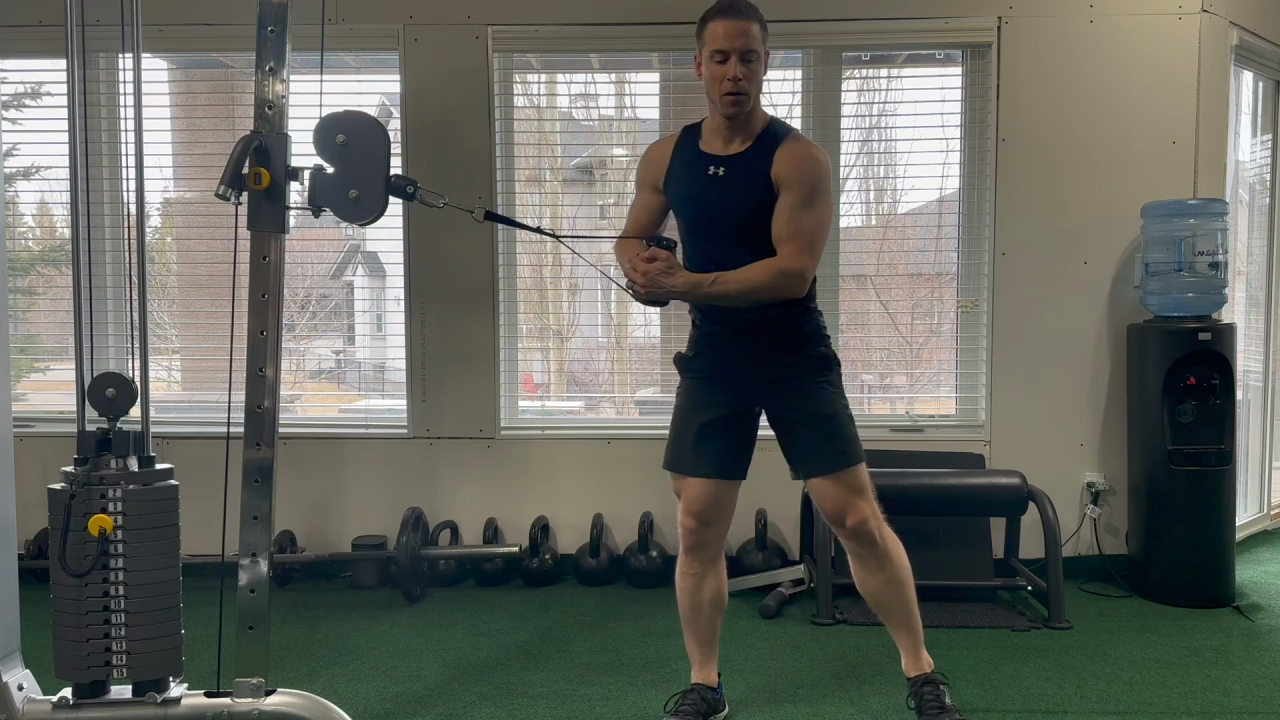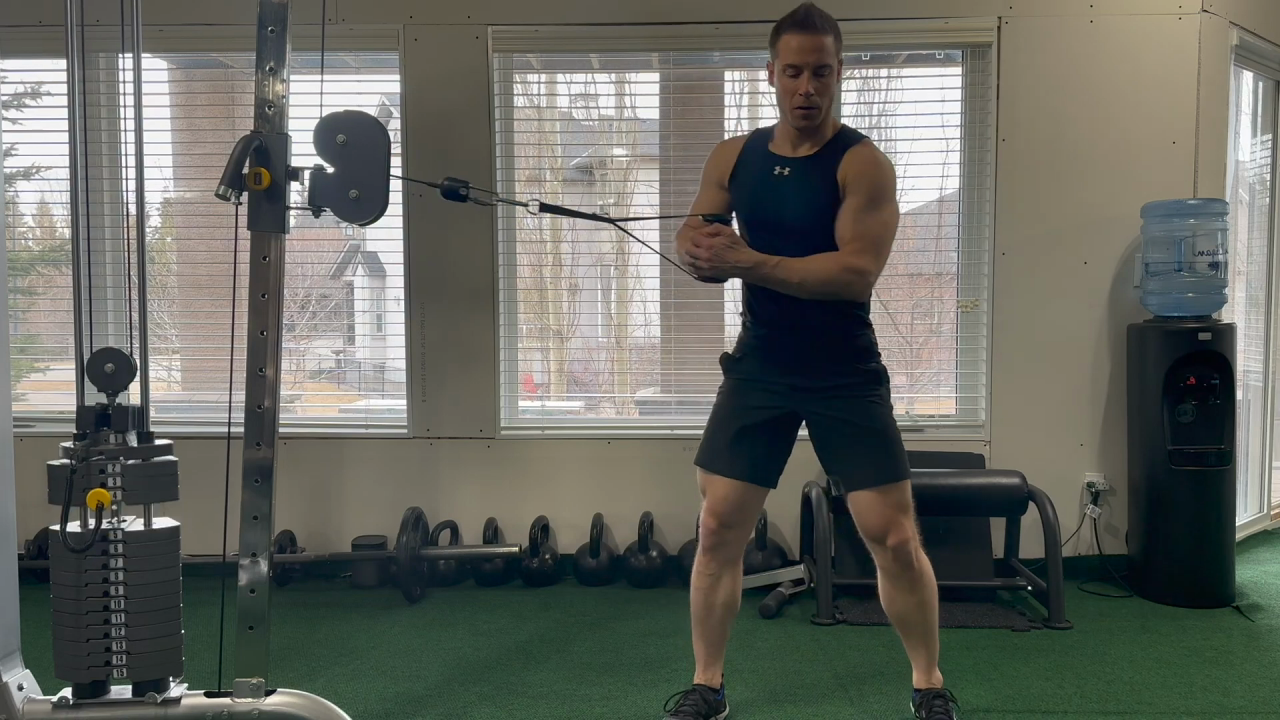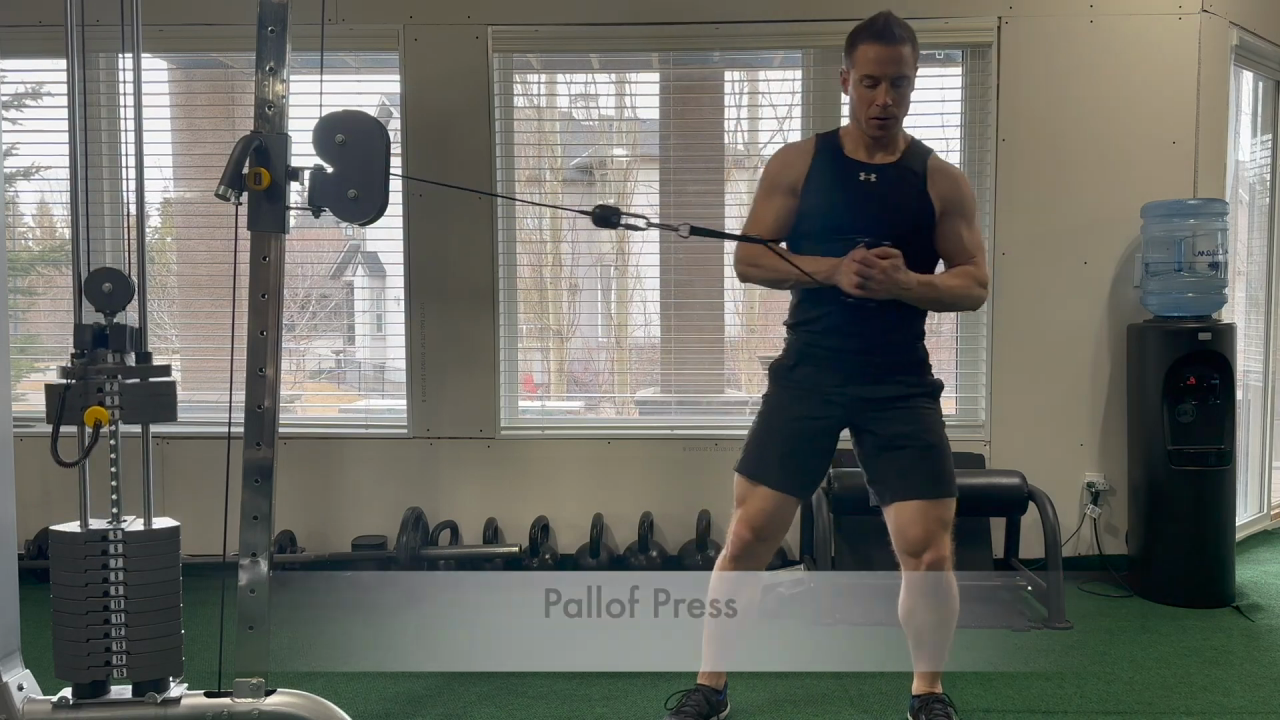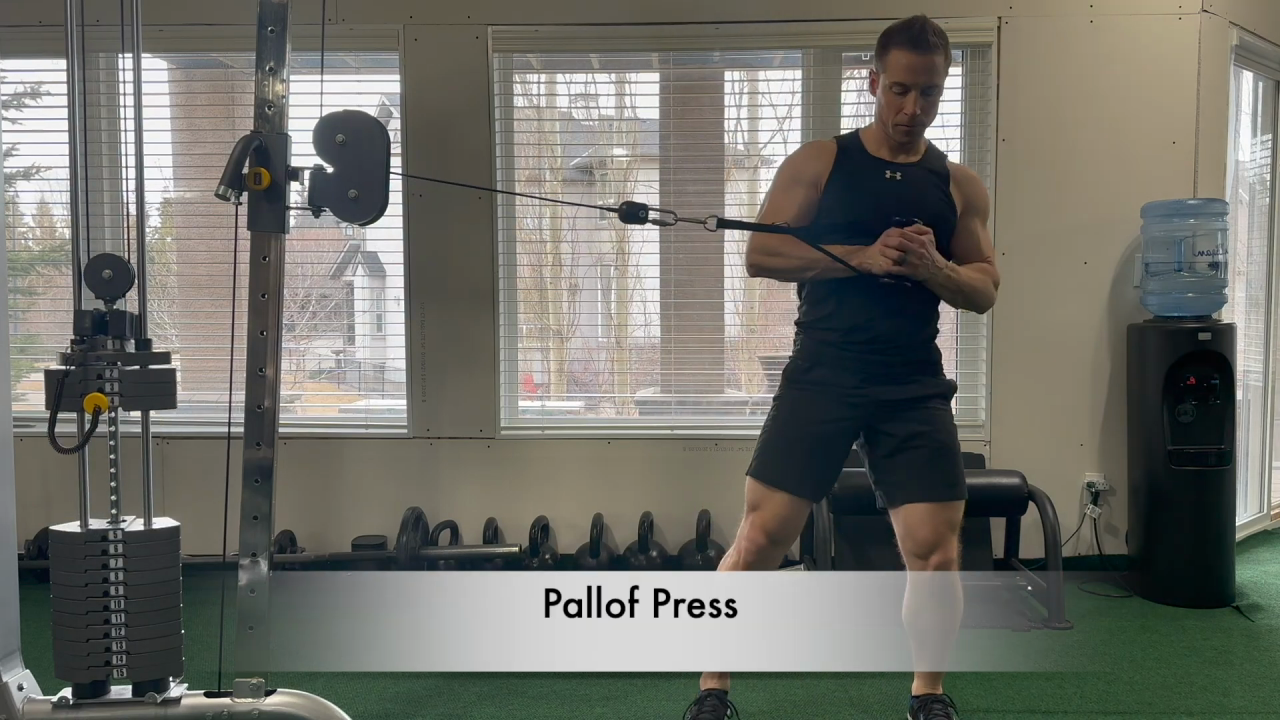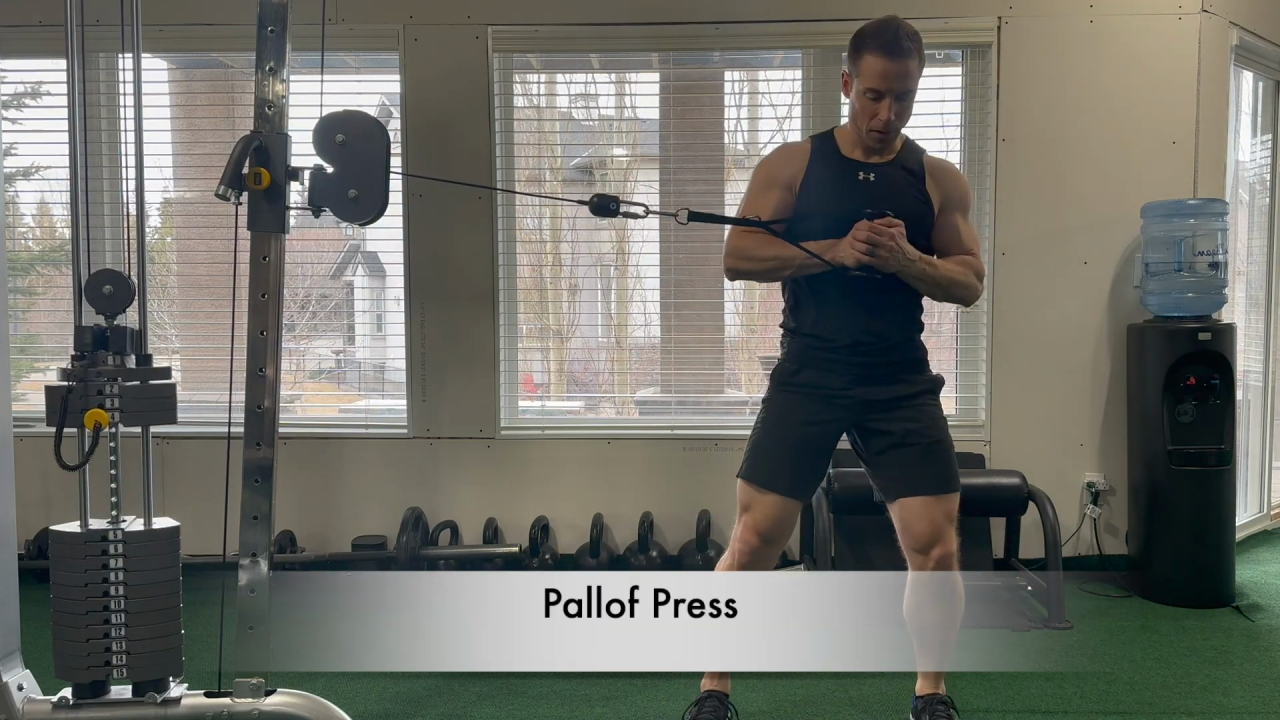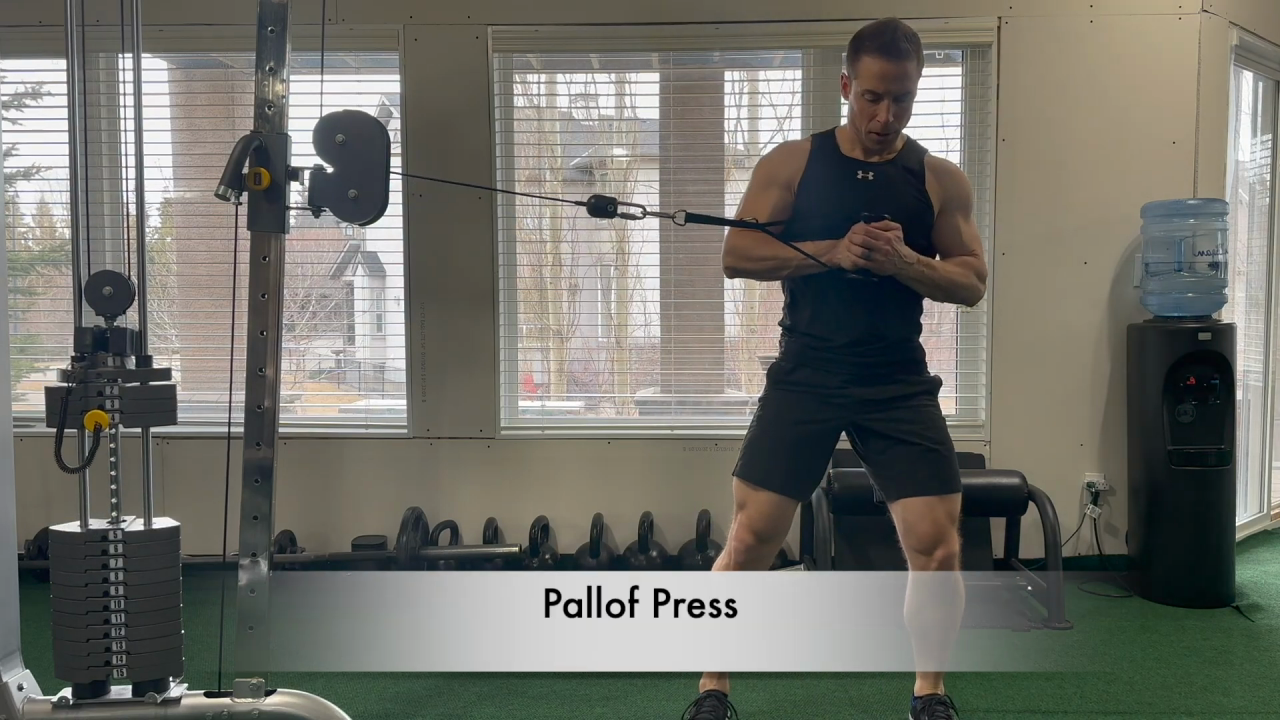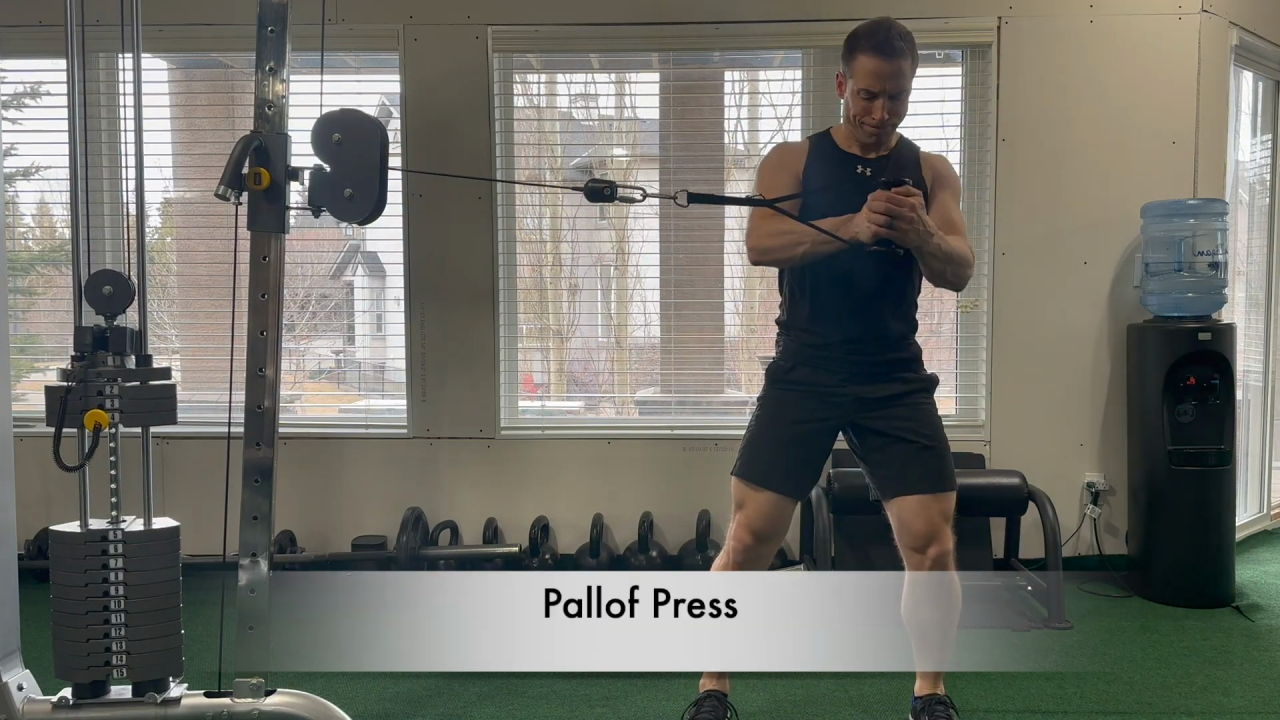
dt=0.3s
person 1, frame 1
left shoulder: (797, 156)
right shoulder: (666, 157)
left elbow: (796, 272)
right elbow: (632, 237)
left wrist: (692, 284)
right wrist: (640, 265)
left hip: (796, 363)
right hip: (712, 364)
left knee: (857, 520)
right knee: (697, 531)
person 1, frame 2
left shoulder: (864, 163)
right shoulder: (733, 156)
left elbow: (860, 273)
right elbow: (692, 232)
left wrist: (761, 263)
right wrist: (698, 251)
left hip: (846, 374)
right hip: (759, 367)
left knee: (895, 538)
right knee: (718, 529)
person 1, frame 3
left shoulder: (940, 179)
right shoulder: (797, 162)
left elbow: (974, 284)
right elbow: (748, 257)
left wrist: (905, 281)
right wrist: (834, 272)
left hip: (899, 386)
right hip: (806, 376)
left knee: (930, 555)
right knee: (749, 537)
person 1, frame 4
left shoulder: (959, 184)
right shoulder: (818, 162)
left elbow: (985, 289)
right elbow: (761, 254)
left wrist: (932, 265)
right wrist: (864, 255)
left hip: (914, 387)
right hip: (821, 377)
left knee: (936, 556)
right knee: (758, 541)
person 1, frame 5
left shoulder: (939, 179)
right shoulder: (792, 164)
left elbow: (970, 281)
right elbow: (738, 257)
left wrist: (904, 258)
right wrist: (836, 250)
left hip: (901, 385)
right hip: (807, 379)
left knee: (936, 549)
right knee: (752, 542)
person 1, frame 6
left shoulder: (941, 180)
right shoulder: (792, 162)
left elbow: (972, 283)
right elbow: (736, 254)
left wrist: (901, 261)
right wrist: (833, 251)
left hip: (898, 383)
right hip: (805, 376)
left knee: (937, 550)
right knee: (747, 542)
person 1, frame 7
left shoulder: (931, 171)
right shoulder: (792, 160)
left elbow: (959, 270)
right elbow: (762, 244)
left wrist: (915, 229)
right wrist: (852, 226)
left hip: (895, 378)
right hip: (804, 374)
left knee: (933, 548)
right knee: (747, 540)
